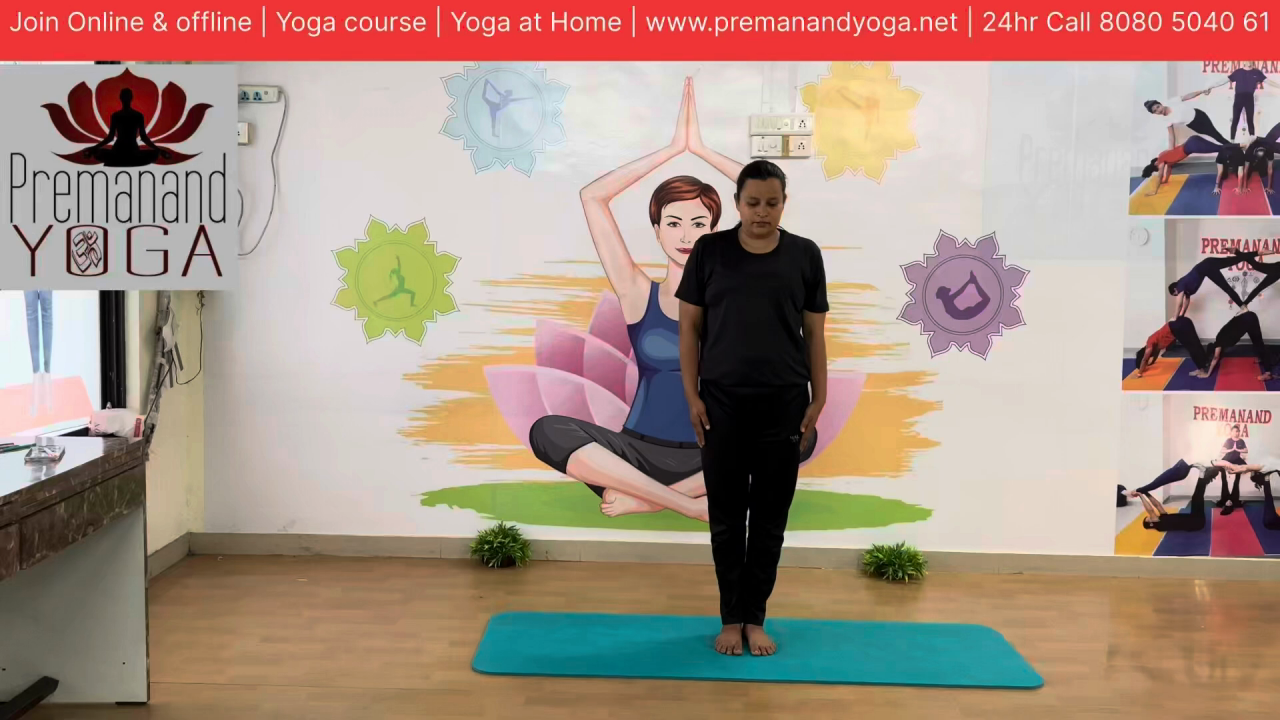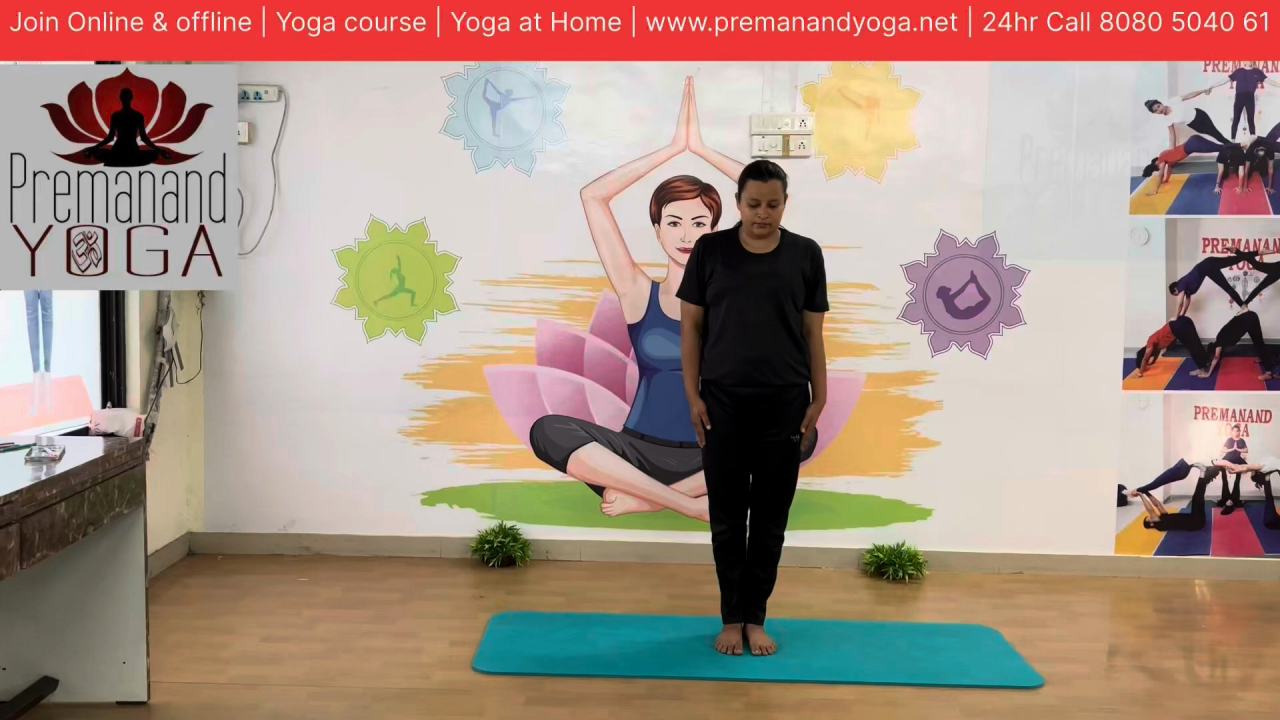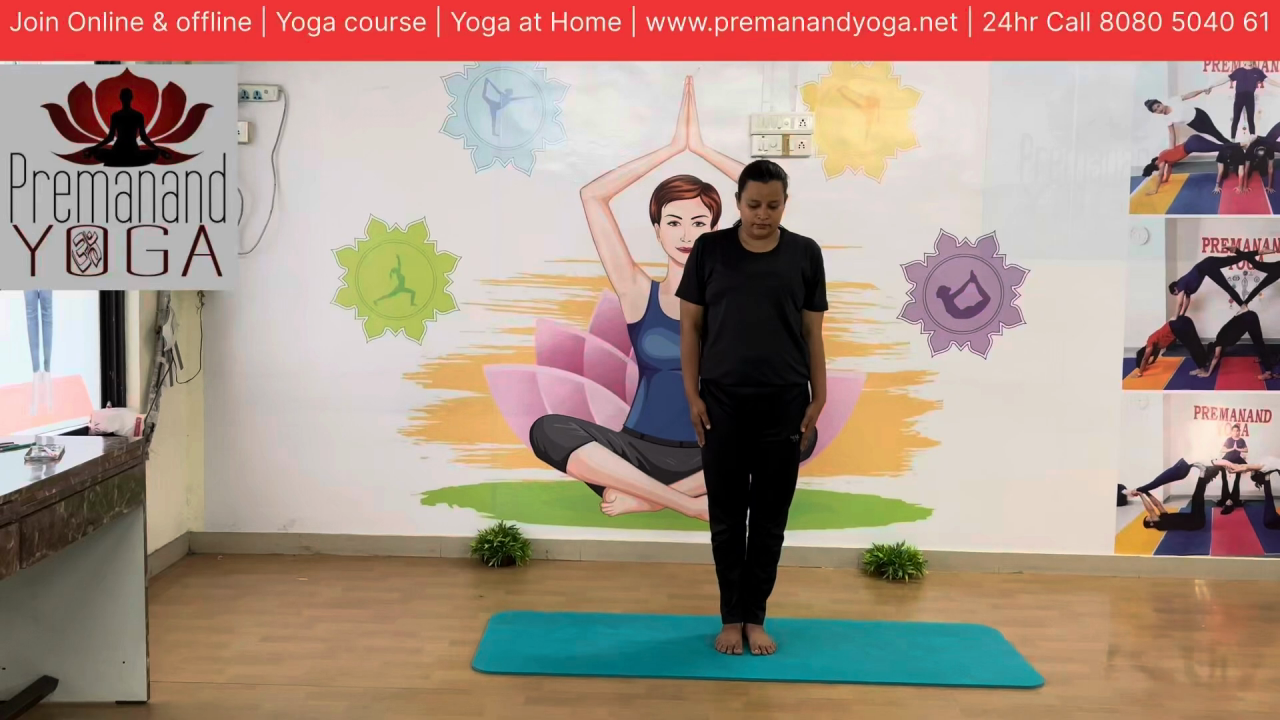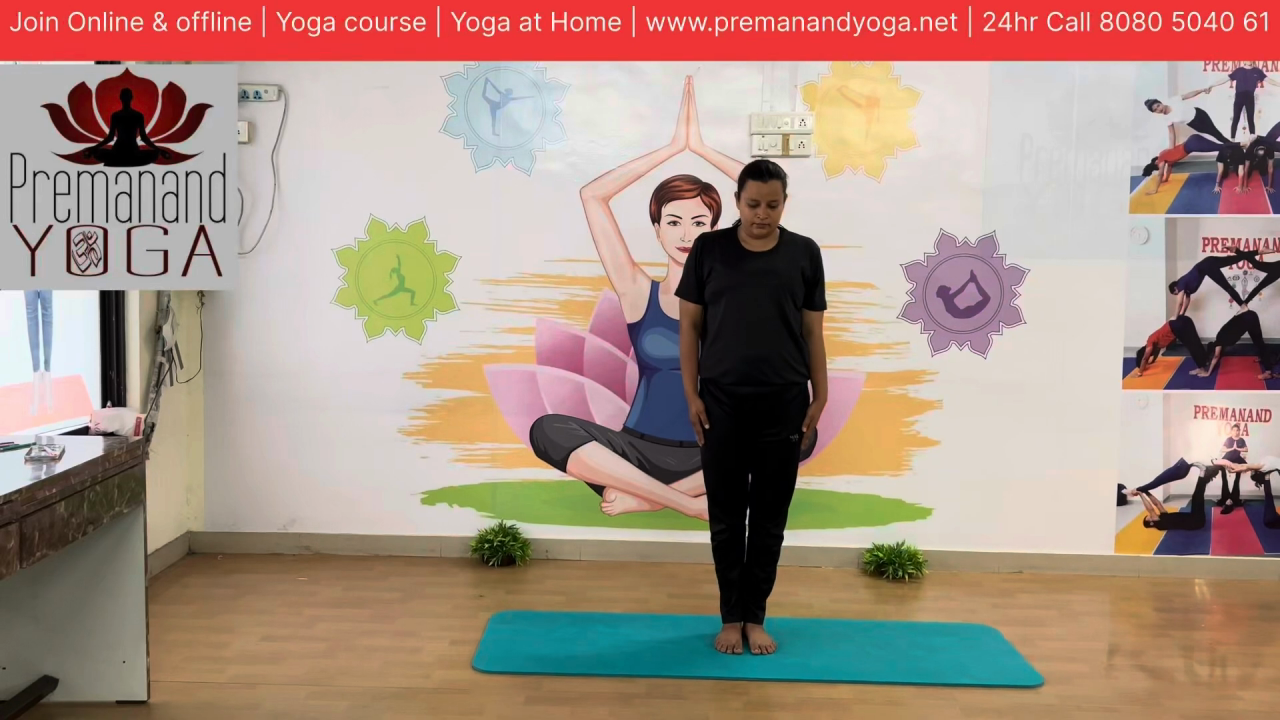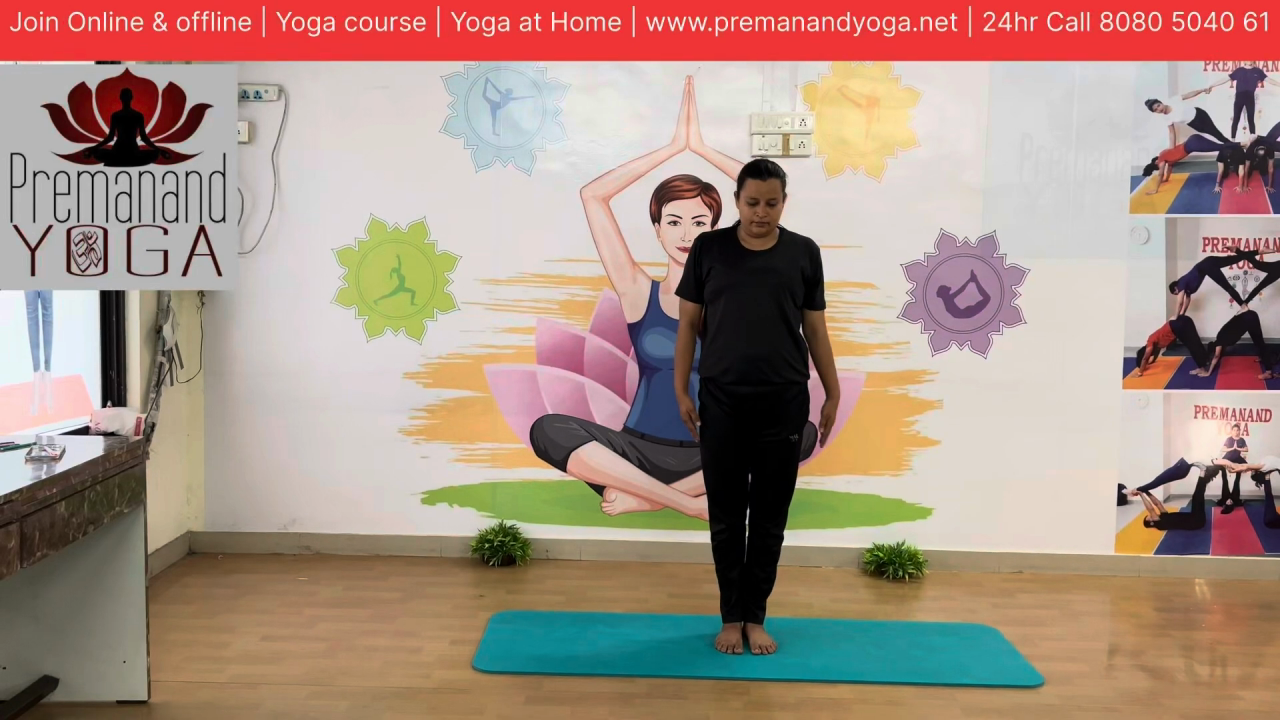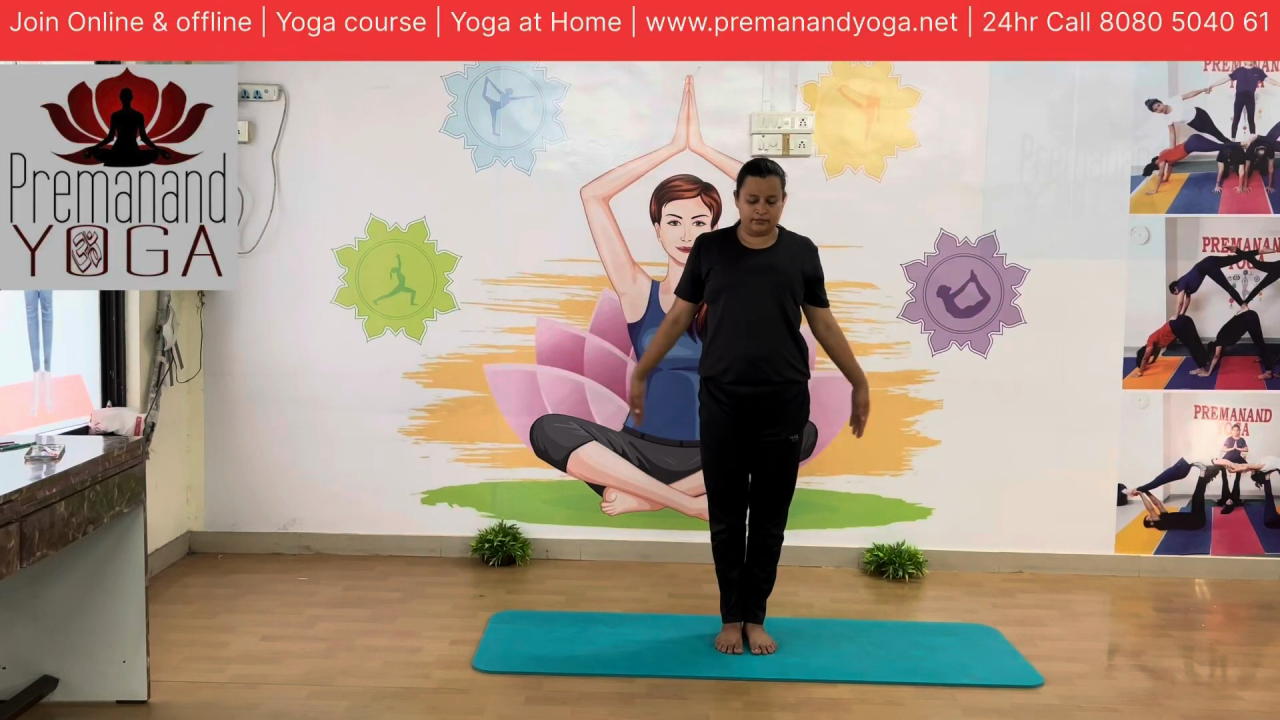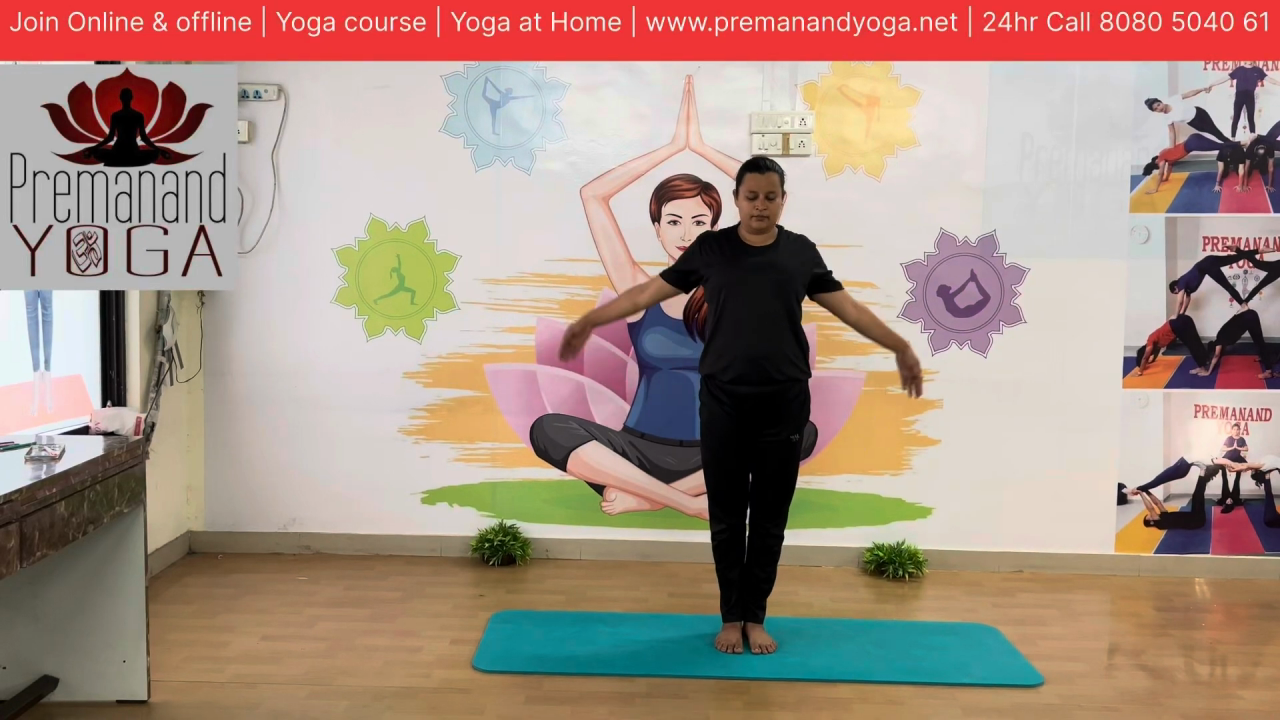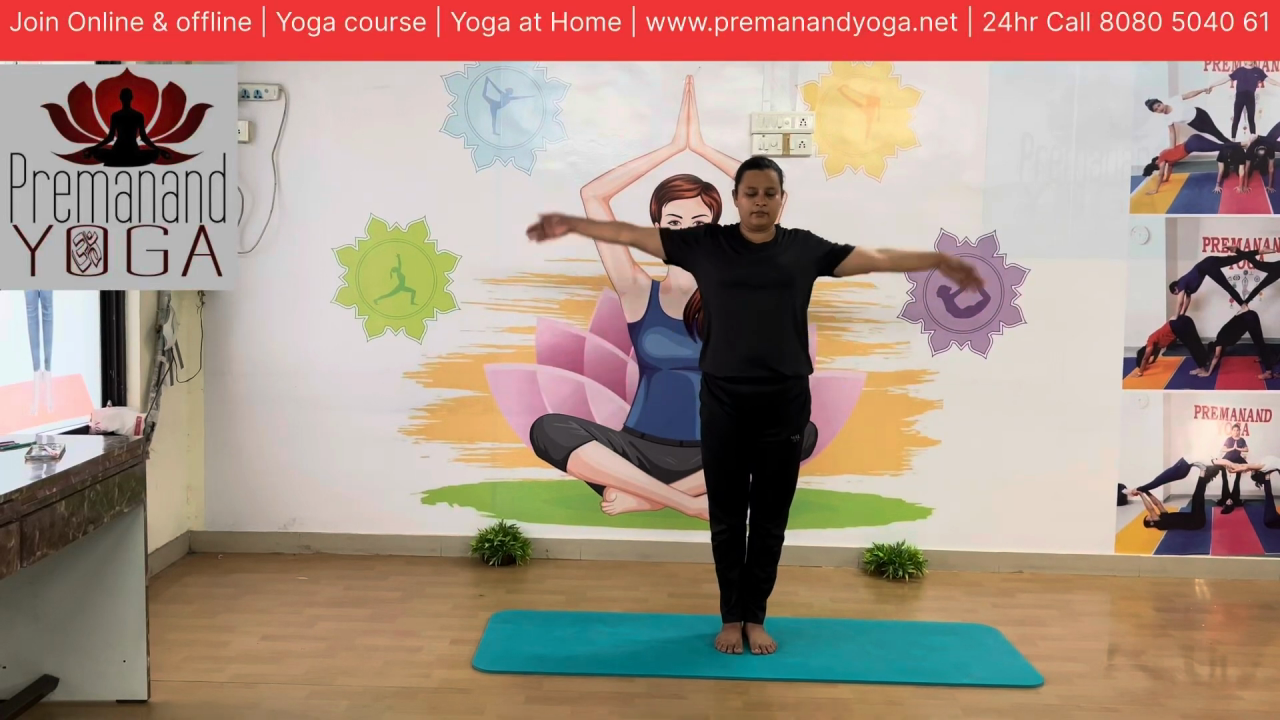
dt=0.2s
person 1, frame 1
left shoulder: (805, 254)
right shoulder: (709, 250)
left elbow: (814, 332)
right elbow: (690, 326)
left wrist: (818, 399)
right wrist: (692, 395)
left hip: (783, 403)
right hip: (722, 402)
left knee: (770, 517)
right knee: (726, 516)
left ankle: (755, 617)
right ankle: (730, 617)
person 1, frame 2
left shoulder: (806, 254)
right shoulder: (709, 250)
left elbow: (813, 332)
right elbow: (691, 326)
left wrist: (818, 399)
right wrist: (693, 395)
left hip: (784, 403)
right hip: (723, 402)
left knee: (770, 517)
right knee: (727, 516)
left ankle: (755, 617)
right ankle: (731, 617)
person 1, frame 3
left shoulder: (805, 253)
right shoulder: (709, 249)
left elbow: (812, 331)
right elbow: (691, 326)
left wrist: (818, 400)
right wrist: (693, 394)
left hip: (784, 403)
right hip: (722, 401)
left knee: (770, 516)
right knee: (727, 516)
left ankle: (755, 617)
right ankle: (732, 617)
person 1, frame 4
left shoulder: (804, 252)
right shoulder: (708, 248)
left elbow: (812, 330)
right elbow: (690, 324)
left wrist: (820, 398)
right wrist: (691, 393)
left hip: (783, 401)
right hip: (722, 401)
left knee: (770, 516)
right knee: (726, 514)
left ankle: (755, 616)
right ankle: (730, 616)
person 1, frame 5
left shoulder: (803, 252)
right shoulder: (708, 248)
left elbow: (814, 328)
right elbow: (689, 321)
left wrist: (833, 393)
right wrist: (681, 389)
left hip: (783, 400)
right hip: (721, 399)
left knee: (770, 516)
right knee: (725, 514)
left ankle: (755, 616)
right ankle: (731, 615)
person 1, frame 6
left shoulder: (802, 252)
right shoulder: (710, 248)
left elbow: (823, 323)
right elbow: (679, 316)
left wrist: (859, 382)
right wrist: (642, 370)
left hip: (784, 400)
right hip: (722, 399)
left knee: (770, 515)
right knee: (726, 514)
left ankle: (755, 616)
right ankle: (731, 616)
person 1, frame 7
left shoulder: (801, 251)
right shoulder: (709, 248)
left elbow: (845, 306)
right elbow: (651, 291)
left wrist: (899, 347)
right wrist: (590, 321)
left hip: (784, 399)
right hip: (723, 399)
left knee: (770, 515)
right knee: (726, 515)
left ankle: (755, 615)
right ankle: (730, 616)
person 1, frame 8
left shoulder: (804, 247)
right shoulder: (706, 243)
left elbow: (871, 257)
right elbow: (636, 235)
left wrist: (936, 259)
right wrist: (572, 224)
left hip: (785, 398)
right hip: (724, 398)
left knee: (771, 517)
right knee: (727, 515)
left ankle: (755, 615)
right ankle: (731, 616)
person 2, frame 1
right shoulder: (638, 294)
right elbow: (592, 197)
left wrist: (699, 148)
right wrist: (673, 148)
right hip: (640, 453)
right knee: (548, 432)
left ankle: (645, 496)
right ankle: (694, 504)
person 2, frame 2
right shoulder: (638, 293)
right elbow: (592, 197)
left wrist: (700, 147)
right wrist: (673, 148)
left hip: (711, 456)
right hip: (641, 453)
right knee: (547, 431)
left ankle: (645, 496)
right ankle: (693, 504)
person 2, frame 3
right shoulder: (637, 293)
right elbow: (592, 196)
left wrist: (700, 147)
right wrist: (673, 147)
left hip: (709, 457)
right hip: (641, 453)
right knee: (548, 431)
left ankle: (643, 497)
right ankle: (692, 502)
person 2, frame 4
right shoulder: (637, 292)
right elbow: (592, 195)
left wrist: (700, 147)
right wrist: (673, 147)
right hip: (641, 453)
right knee: (547, 431)
left ankle: (644, 498)
right ankle: (694, 503)
person 2, frame 5
right shoulder: (639, 291)
right elbow: (593, 197)
left wrist: (700, 146)
right wrist: (675, 146)
right hip: (642, 452)
left knee: (801, 434)
right knee: (548, 431)
left ankle: (644, 496)
right ankle: (693, 502)
person 2, frame 6
right shoulder: (638, 293)
right elbow: (592, 196)
left wrist: (702, 147)
right wrist: (675, 146)
right hip: (640, 453)
left knee: (802, 434)
right knee: (548, 431)
left ankle: (645, 495)
right ankle: (692, 503)
person 2, frame 7
right shoulder: (639, 292)
right elbow: (592, 196)
left wrist: (700, 146)
right wrist: (674, 145)
right hip: (643, 452)
left knee: (801, 433)
right knee: (549, 430)
left ankle: (646, 496)
right ankle: (693, 502)
person 2, frame 8
right shoulder: (638, 292)
right elbow: (593, 196)
left wrist: (700, 146)
right wrist: (673, 147)
right hip: (642, 452)
left knee: (801, 433)
right knee: (548, 430)
left ankle: (646, 497)
right ankle: (694, 503)
